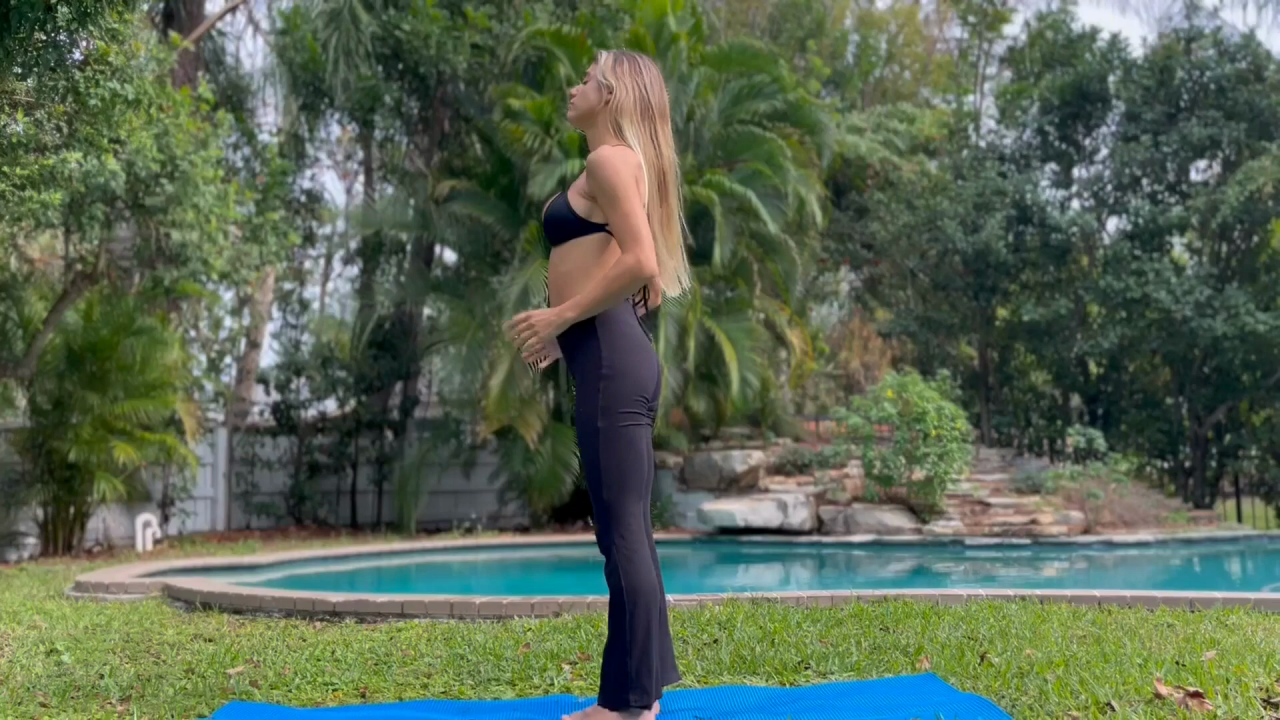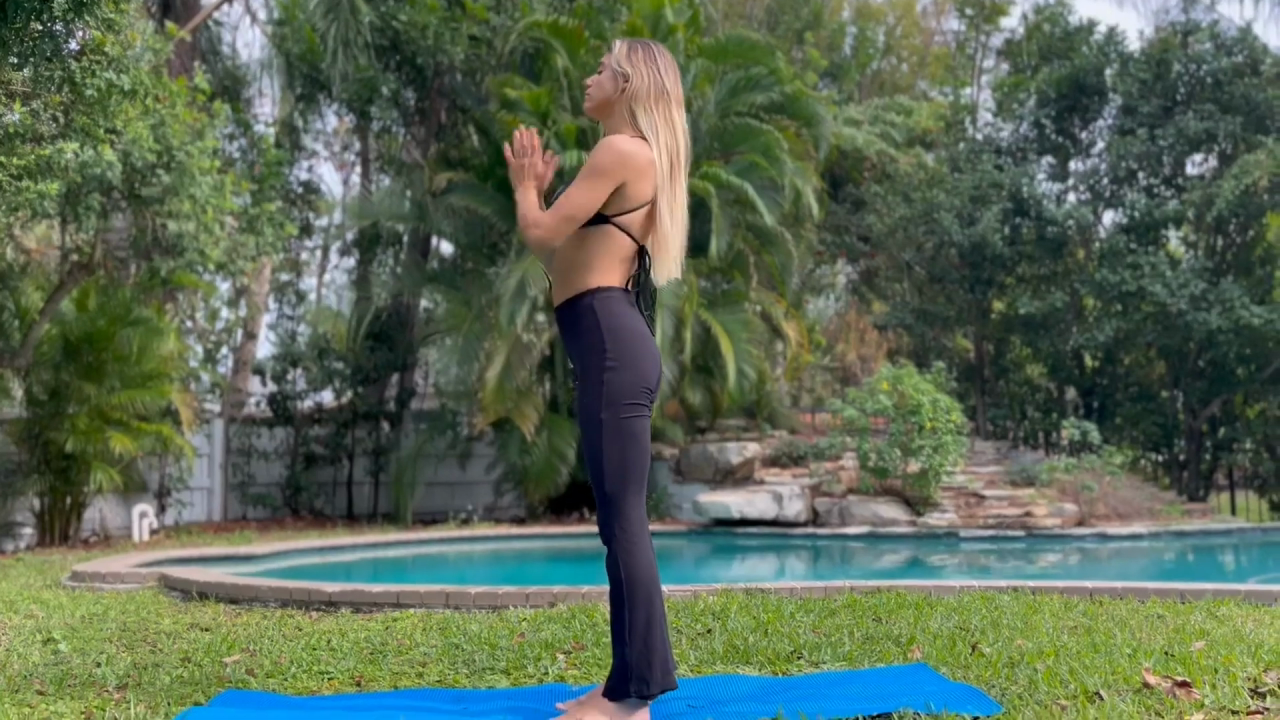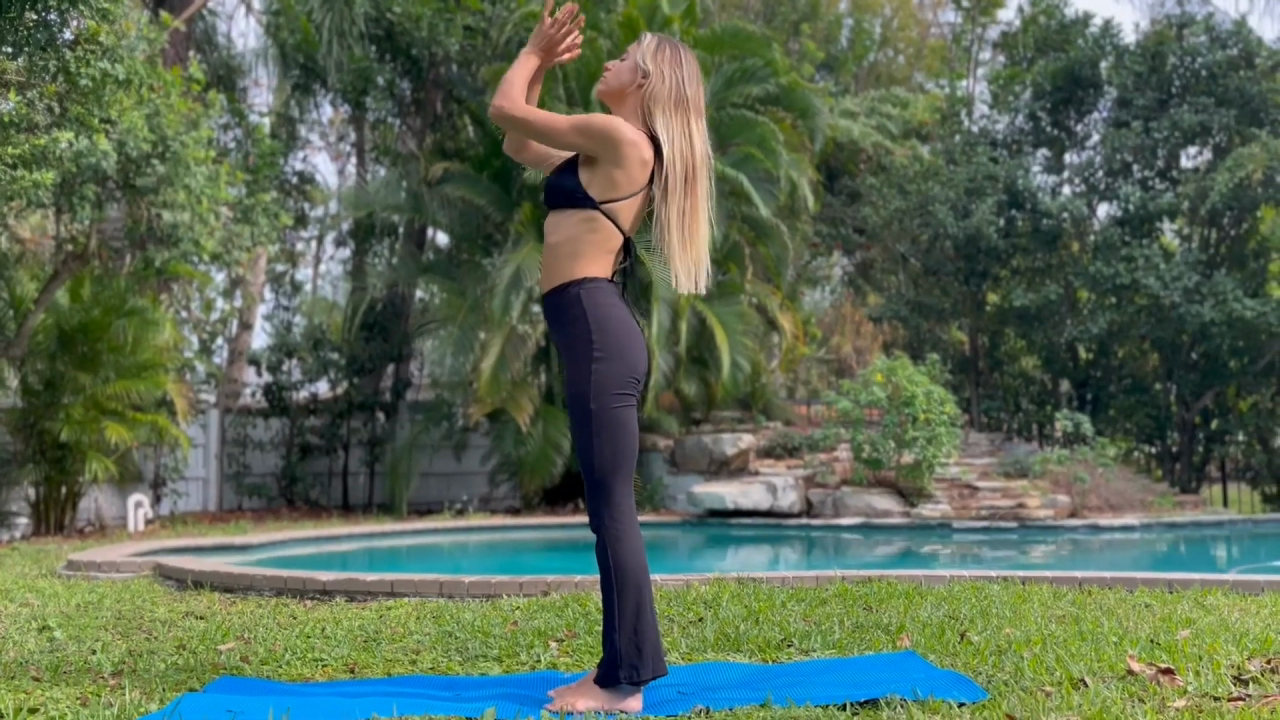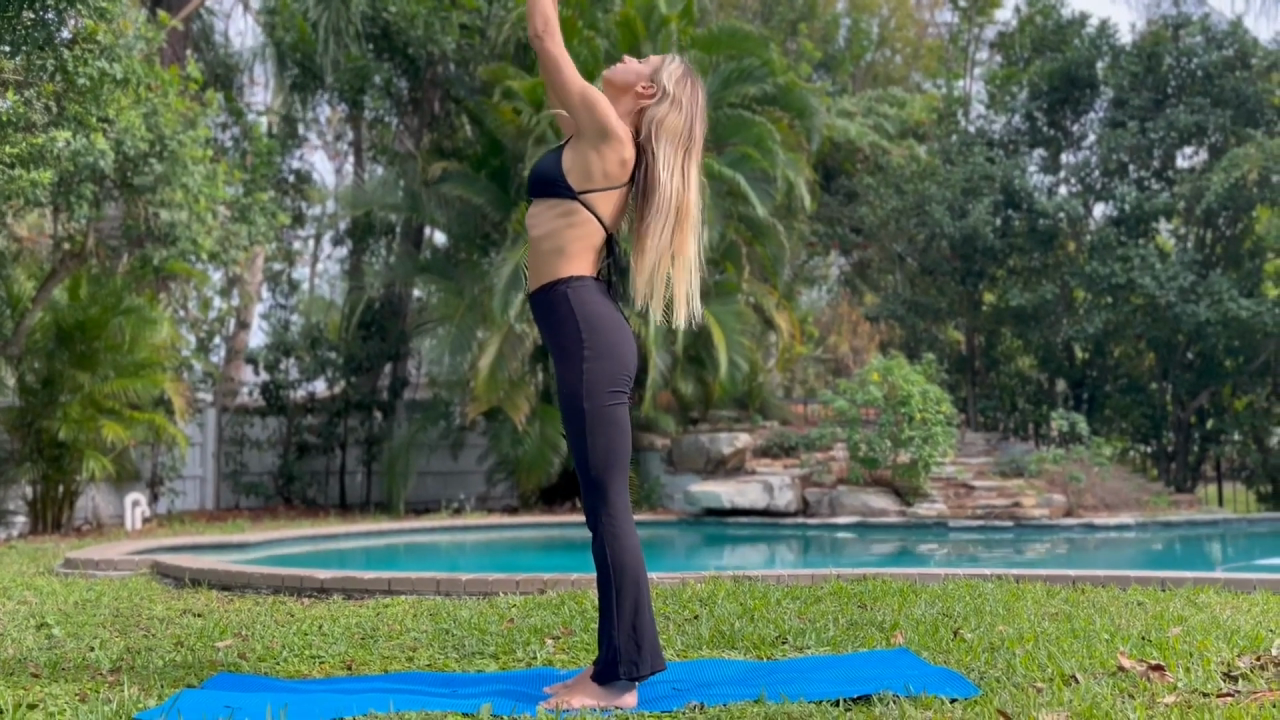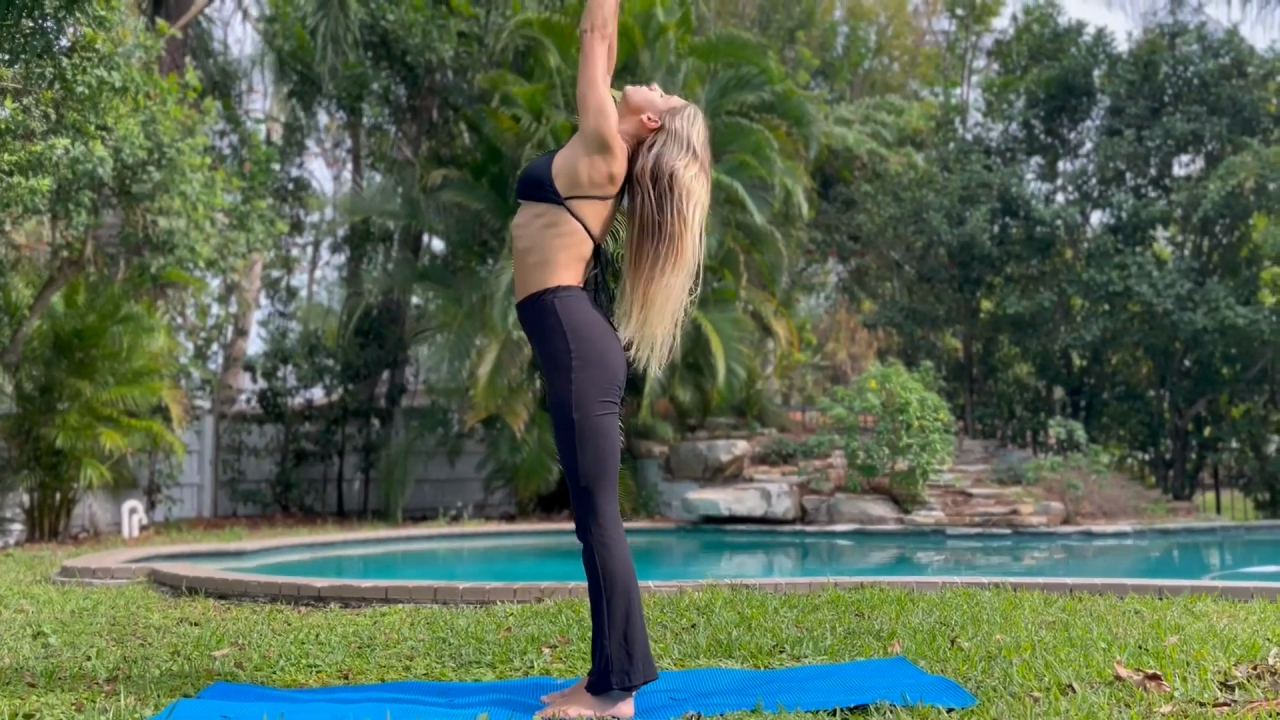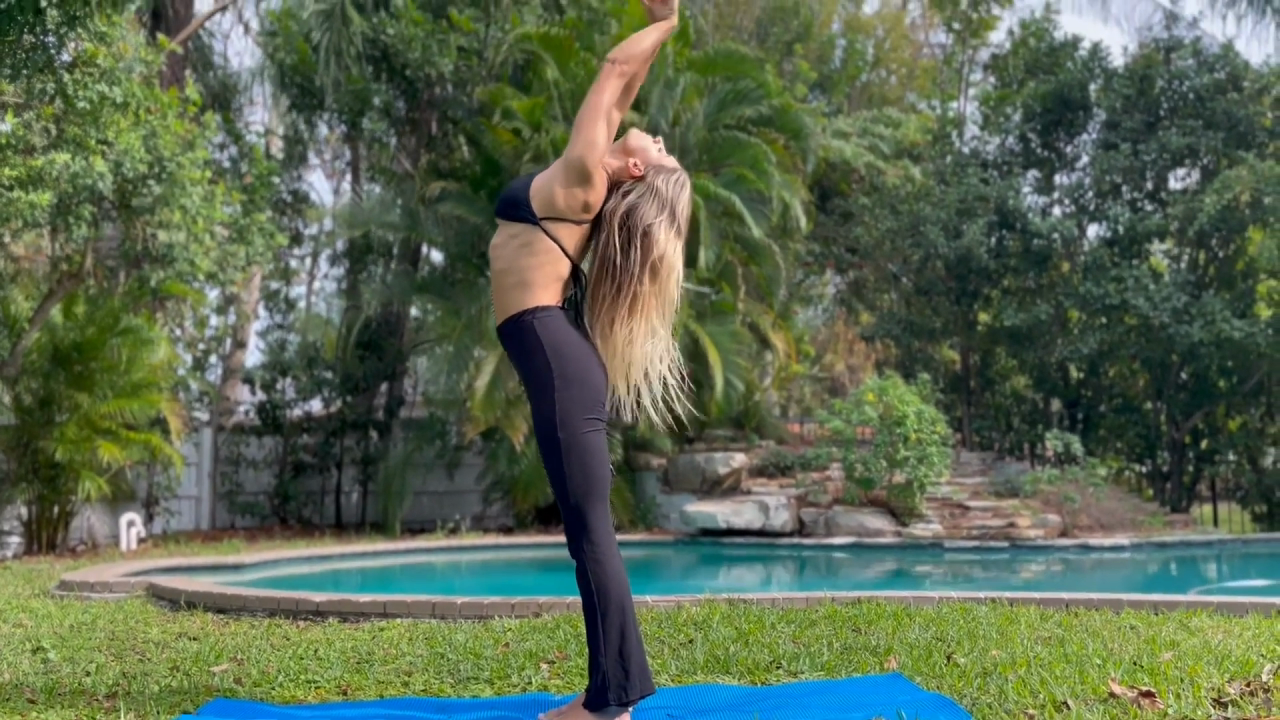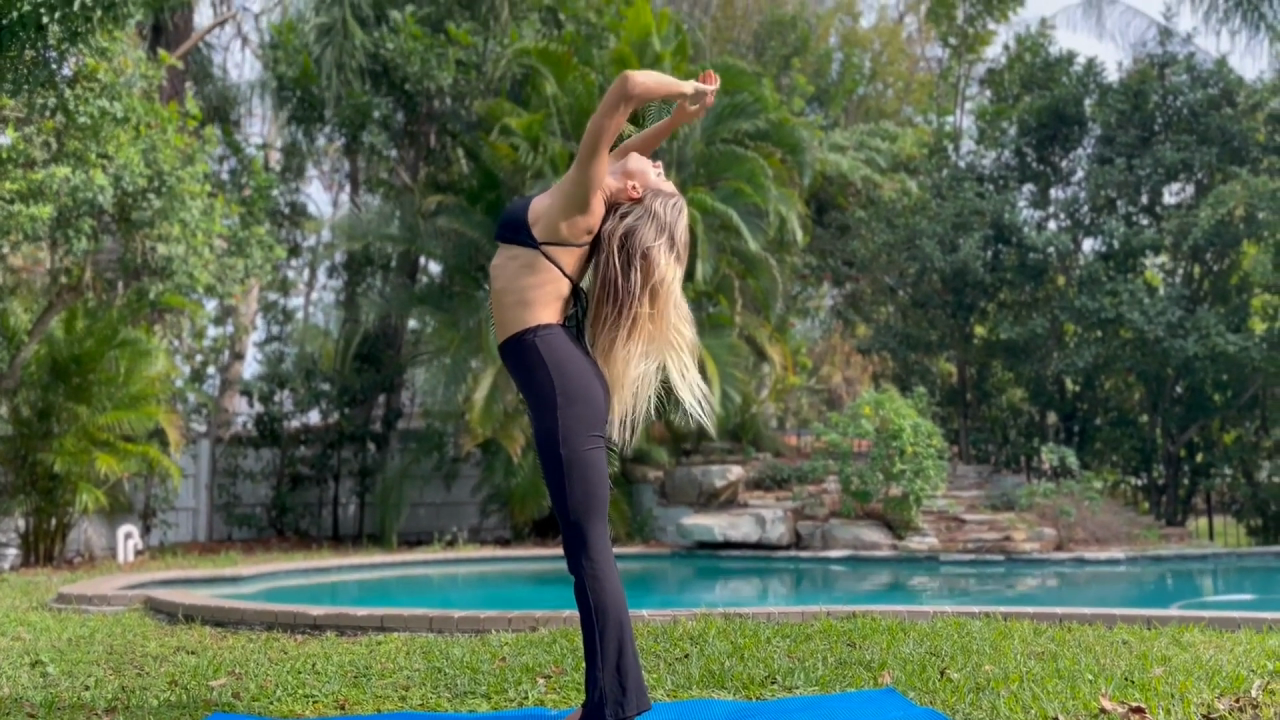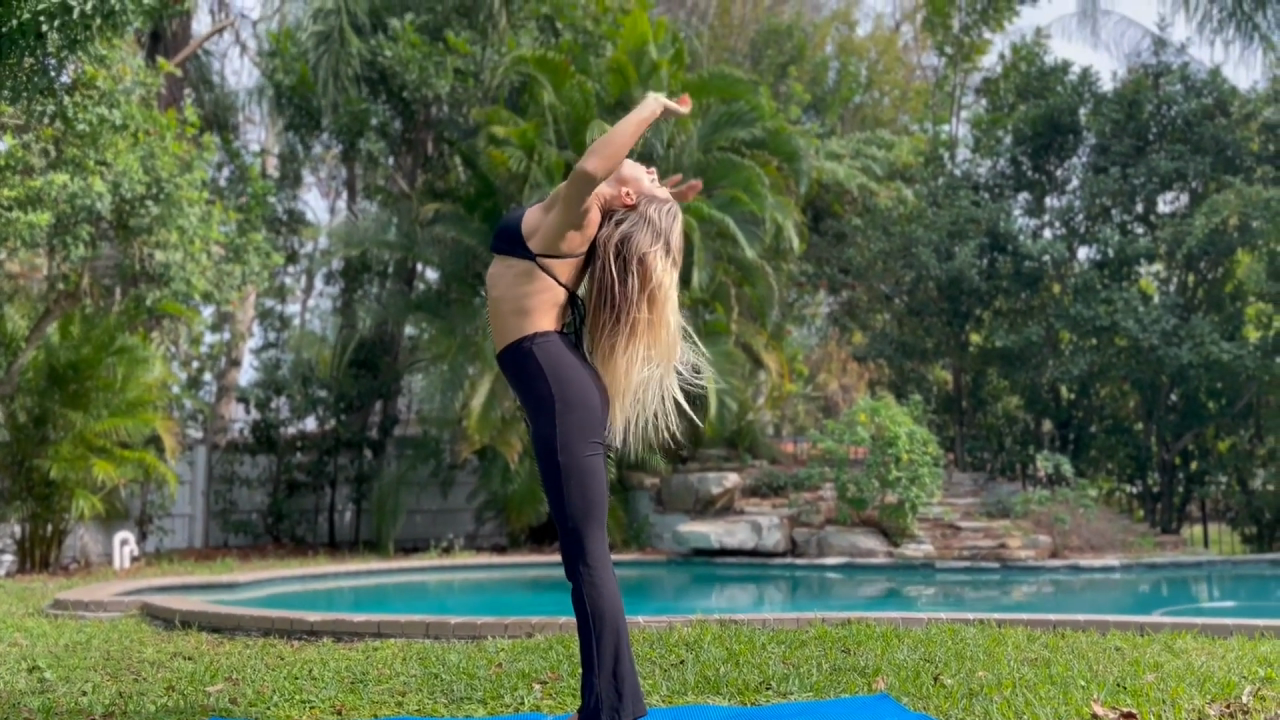
dt=0.5s
person 1, frame 1
left shoulder: (612, 162)
right shoulder: (608, 171)
left elbow: (643, 263)
left wrist: (557, 319)
right wrist: (557, 322)
left hip: (610, 358)
right hip: (609, 359)
left knee: (622, 530)
right knee: (622, 530)
person 1, frame 2
left shoulder: (620, 150)
right shoulder: (629, 159)
left elbow: (543, 237)
right elbow: (571, 250)
left wrist: (525, 186)
right wrist: (537, 190)
left hip: (610, 346)
right hip: (610, 346)
left knee: (622, 520)
right knee: (621, 520)
person 1, frame 3
left shoulder: (619, 138)
right shoulder: (605, 150)
left elbow: (504, 108)
right elbow: (519, 143)
right wrist: (541, 63)
left hip: (596, 335)
right hip: (595, 336)
left knee: (611, 509)
right knee: (609, 510)
person 1, frame 4
left shoulder: (607, 131)
right shoulder: (597, 139)
left hip: (585, 332)
right hip: (584, 332)
left knee: (608, 507)
right knee: (604, 507)
left ankle: (619, 678)
right ankle: (618, 664)
person 1, frame 5
left shoulder: (604, 146)
right shoulder: (602, 153)
left hip: (573, 340)
right hip: (575, 341)
left knee: (597, 514)
right knee: (594, 514)
person 1, frame 6
left shoulder: (583, 175)
right shoulder: (588, 182)
left elbow: (615, 67)
right elbow: (618, 90)
left hip: (557, 359)
right hip: (560, 360)
left knee: (589, 530)
right knee: (588, 530)
person 1, frame 7
left shoulder: (583, 202)
right shoulder: (591, 206)
left elbow: (624, 86)
right elbow: (620, 152)
left wrist: (684, 95)
right wrist: (677, 115)
left hip: (557, 377)
right hip: (559, 378)
left knee: (588, 546)
right knee: (586, 546)
person 1, frame 8
left shoulder: (579, 210)
right shoulder: (587, 222)
left elbow: (592, 167)
left wrist: (652, 106)
right wrist: (657, 211)
left hip: (557, 387)
right hip: (560, 387)
left knee: (586, 555)
right knee: (584, 553)
